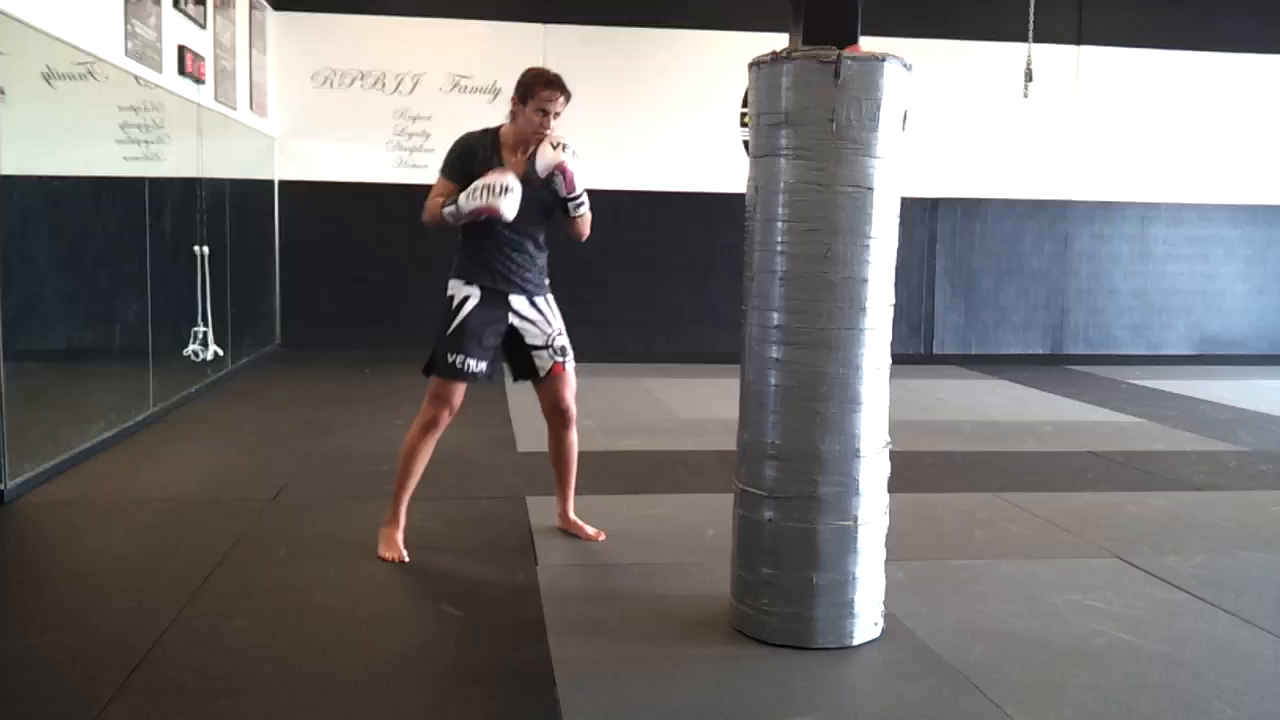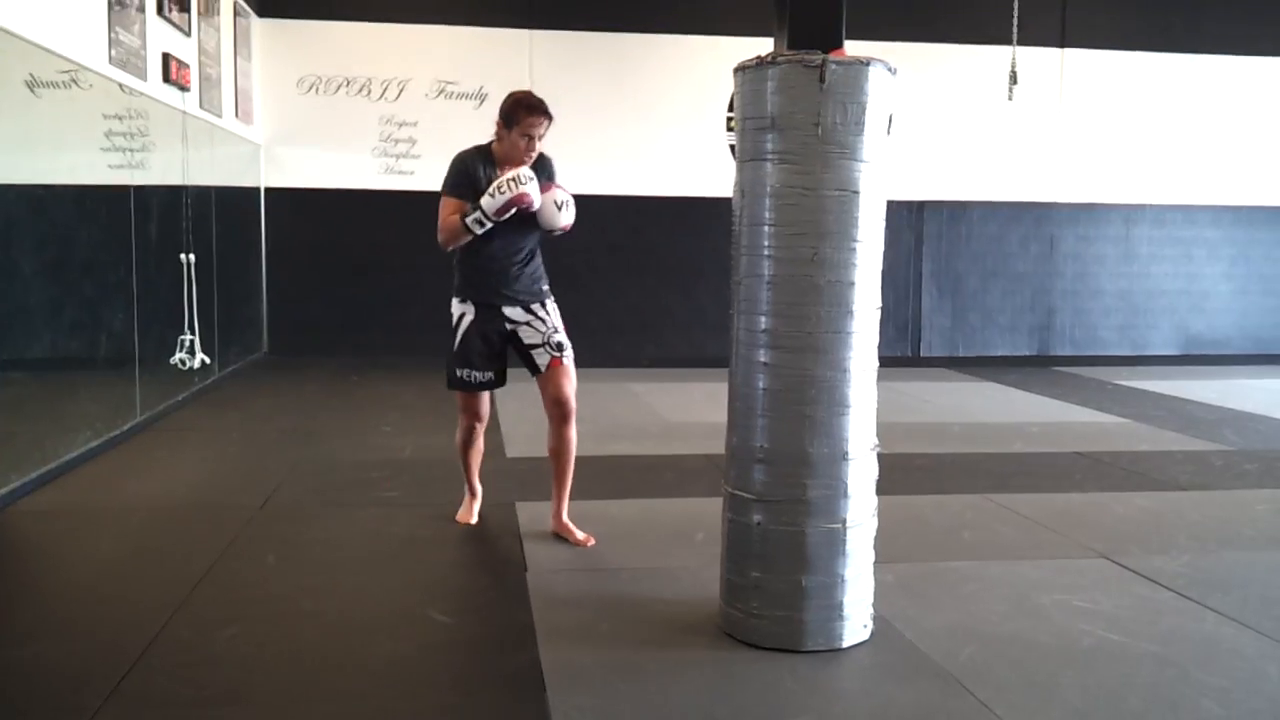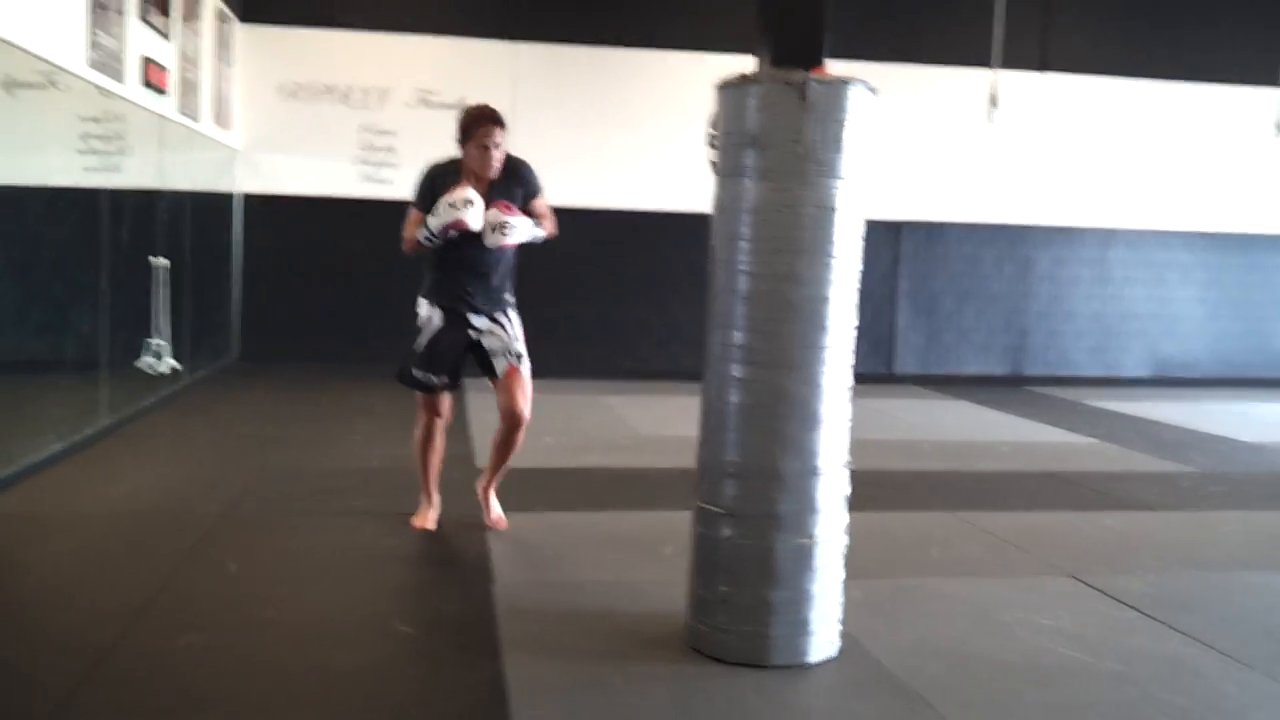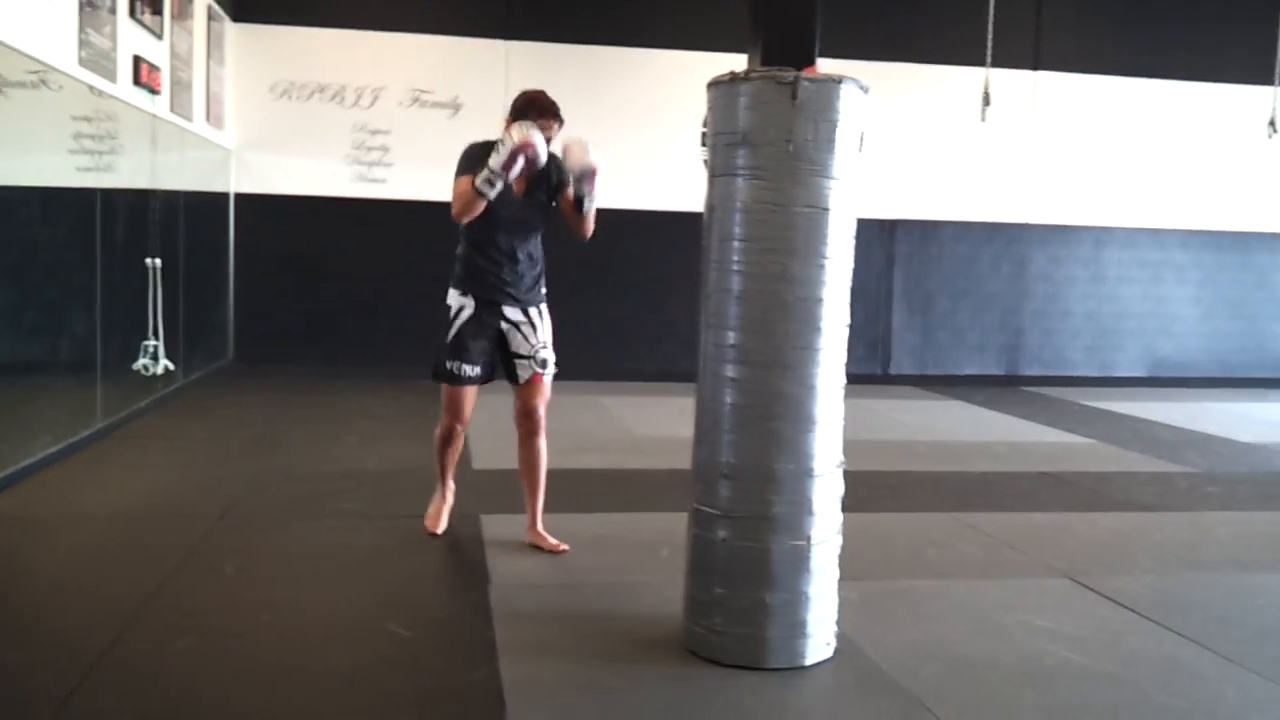
dt=0.4s
person 1, frame 1
left shoulder: (557, 159)
right shoulder: (471, 148)
left elbow: (582, 232)
right elbow: (431, 214)
left wrist: (572, 189)
right wrist: (468, 206)
left hip: (532, 295)
right hip: (476, 293)
left knee: (563, 408)
right knee: (438, 413)
left ankle: (566, 514)
right ankle: (393, 523)
person 1, frame 2
left shoulder: (543, 166)
right shoulder: (468, 166)
left elbow: (557, 219)
right elbow: (446, 236)
left wrist: (560, 215)
right wrist: (492, 207)
left hip: (531, 298)
right hip: (477, 303)
left knee: (564, 404)
right knee: (473, 417)
left ankle: (561, 516)
right ankle: (472, 493)
person 1, frame 3
left shoulder: (519, 175)
right shoulder: (438, 178)
left elbow: (549, 225)
right elbow: (409, 243)
left wrist: (522, 231)
right wrist: (439, 226)
left hip: (496, 307)
right hip: (443, 308)
left knee: (517, 411)
right knee: (433, 414)
left ankle: (487, 486)
right ankle: (430, 499)
person 1, frame 4
left shoulder: (551, 166)
right shoulder: (479, 154)
left elbow: (583, 230)
right elbow: (461, 213)
left wrist: (586, 181)
right wrist: (505, 161)
left hip: (527, 304)
right hip: (474, 301)
left knee: (533, 417)
right knee: (455, 416)
left ankle: (534, 524)
right ankle: (444, 491)
